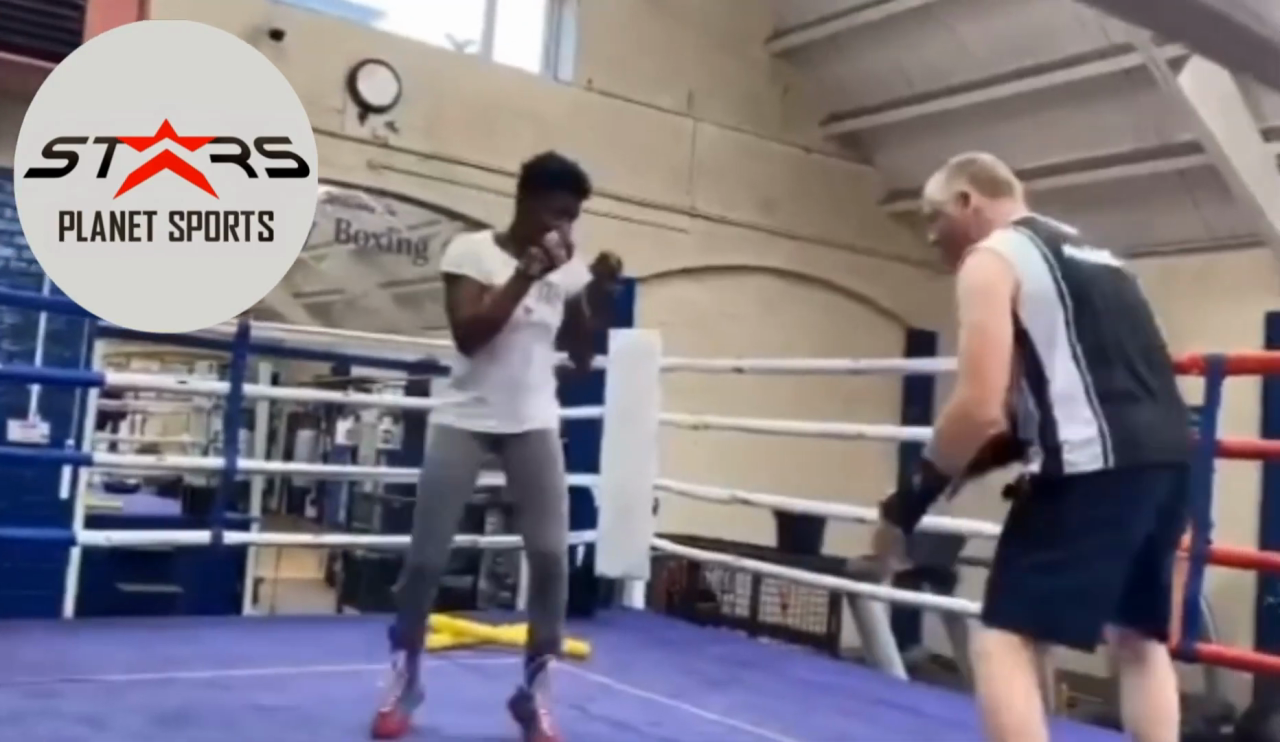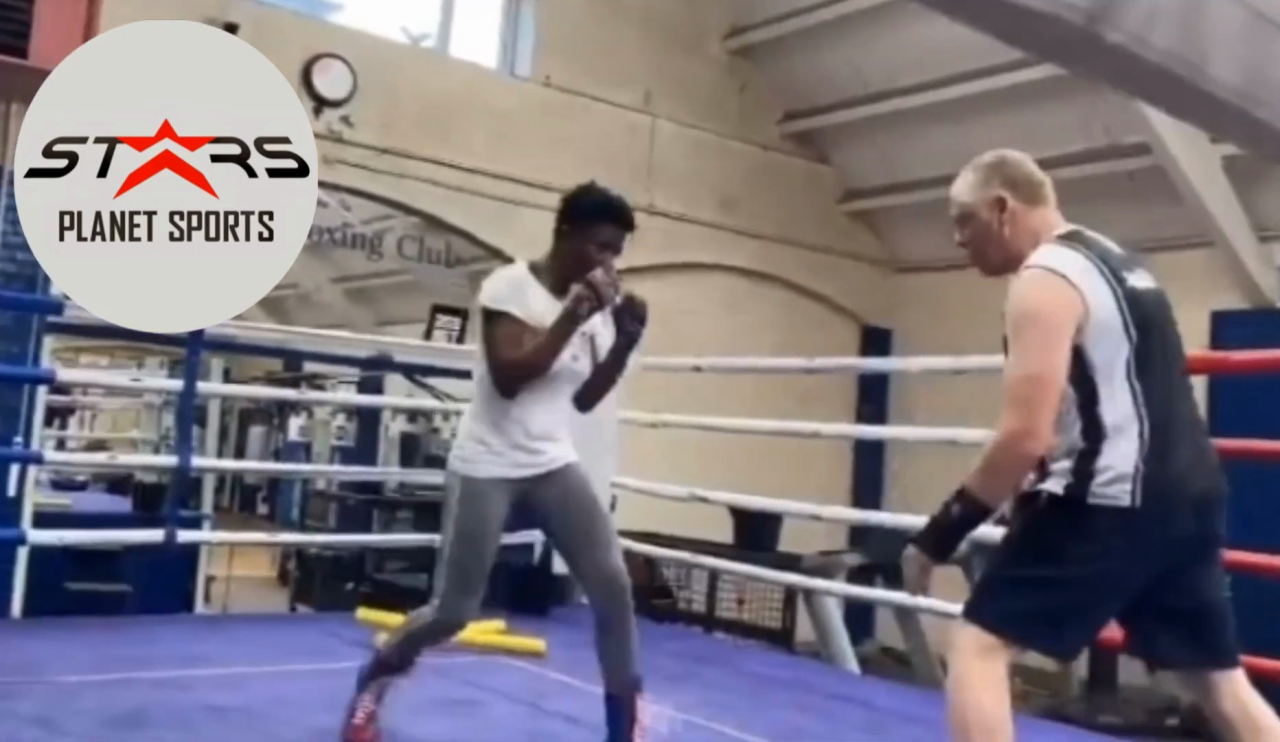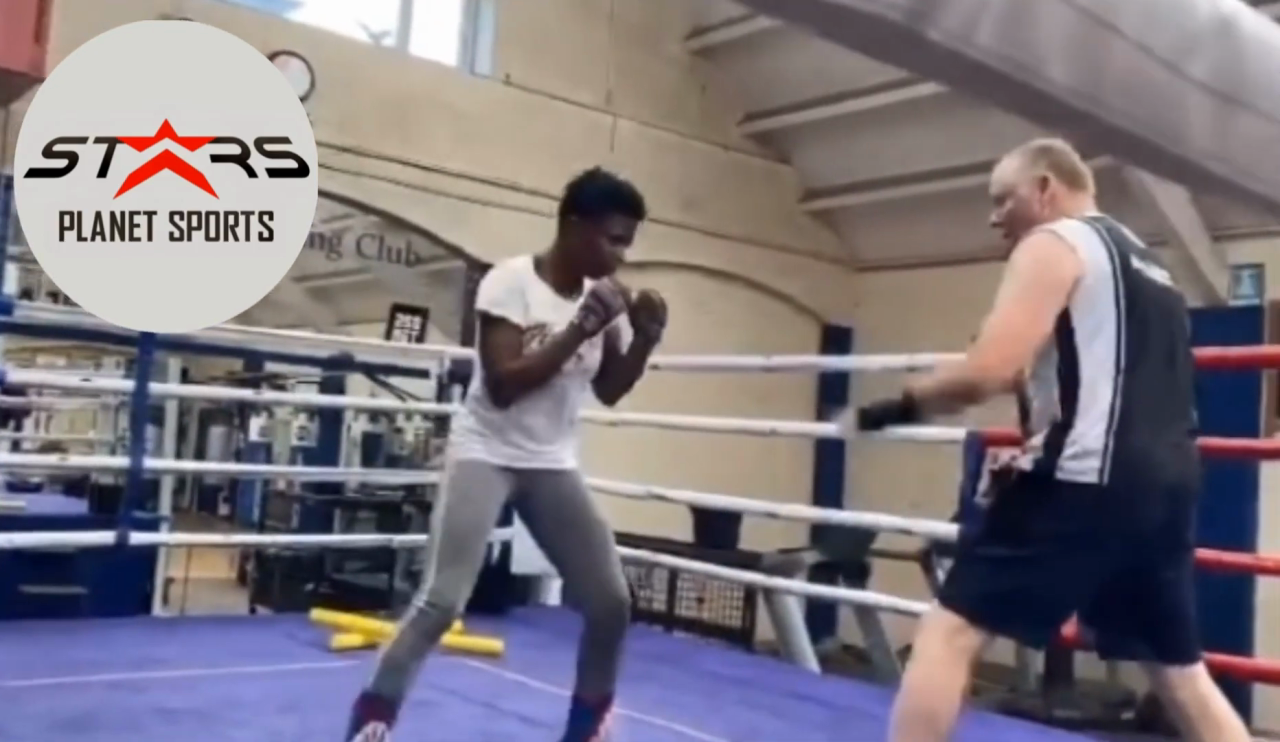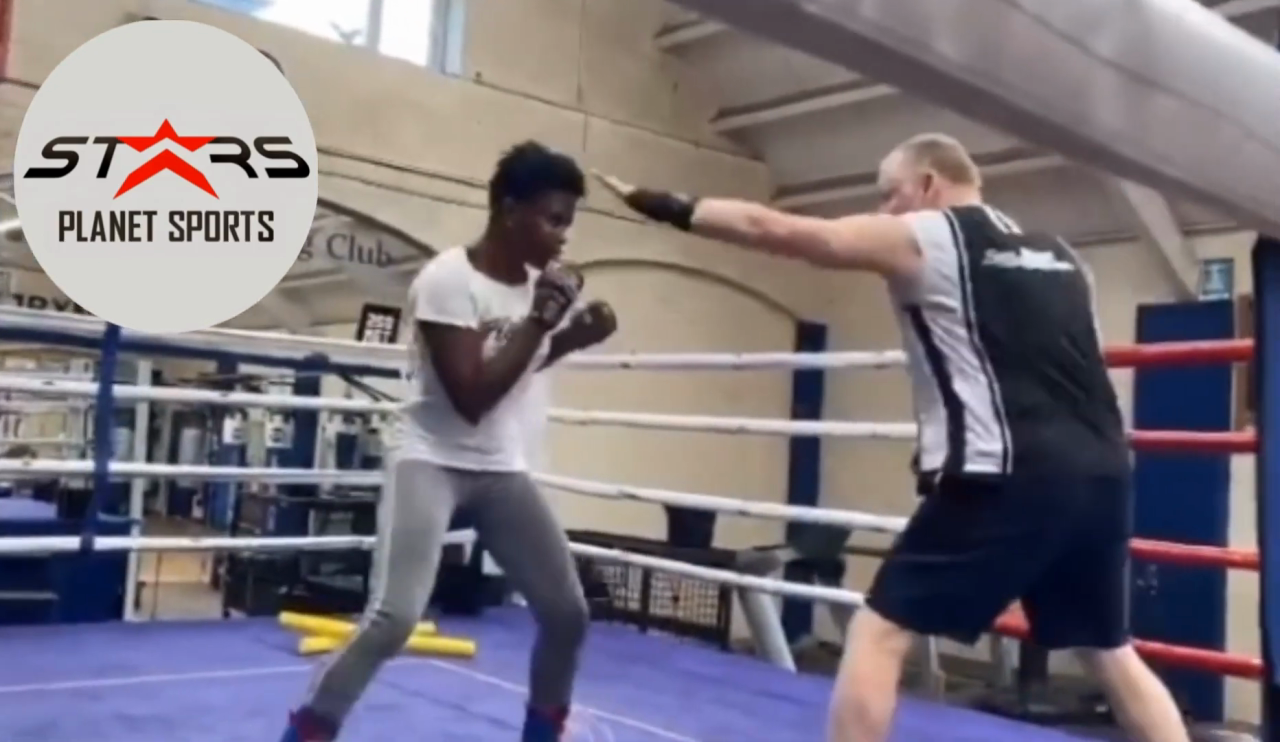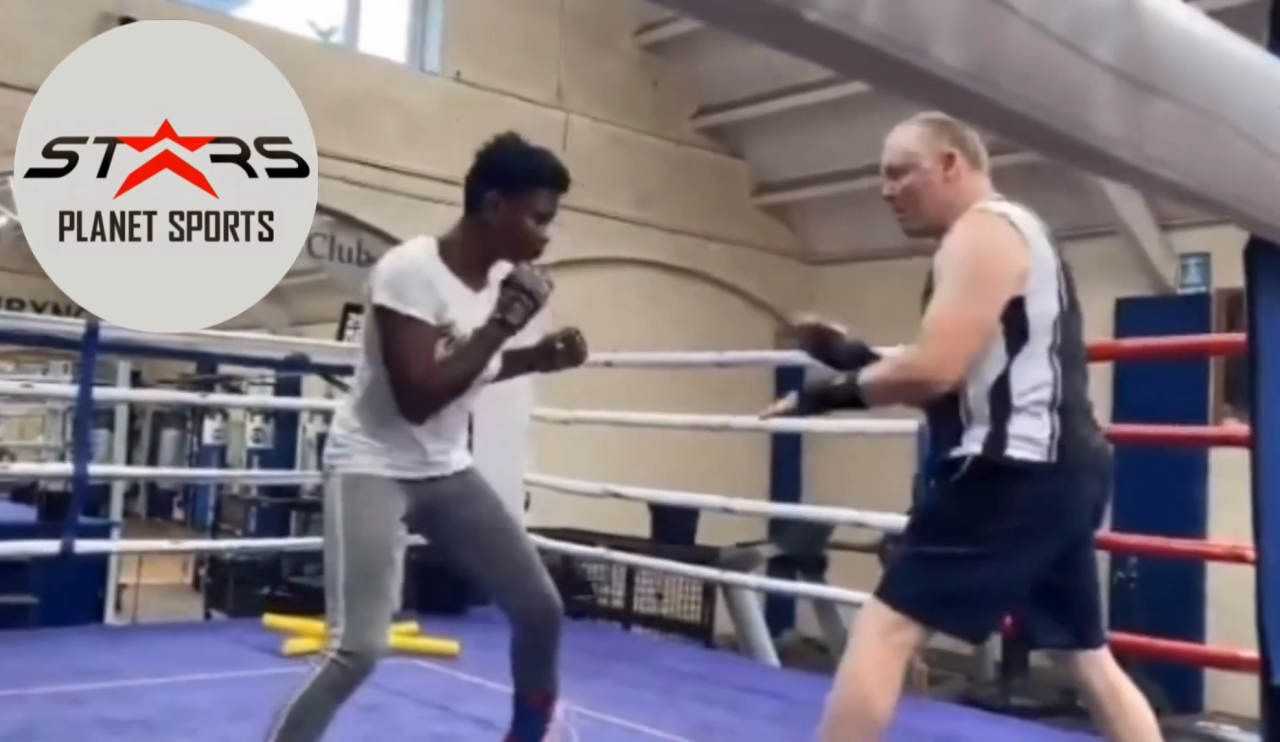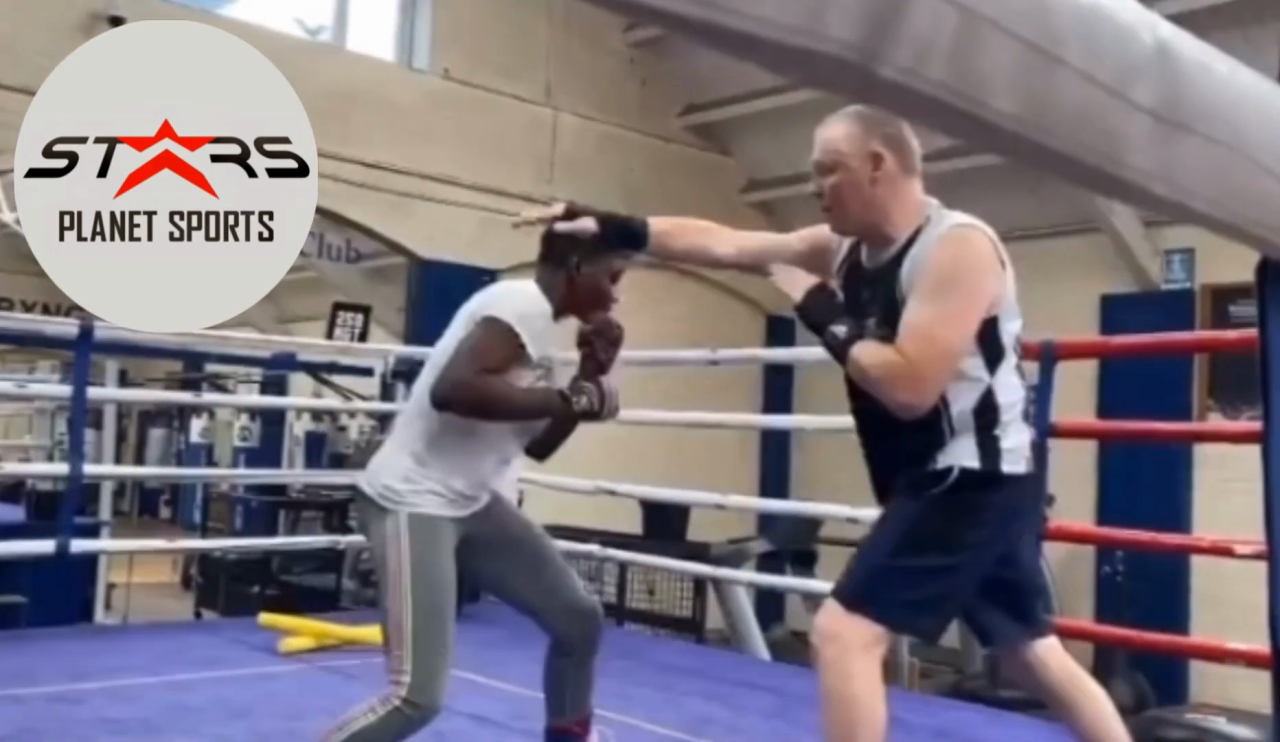
dt=0.3s
person 1, frame 1
left shoulder: (991, 260)
right shoulder: (1092, 256)
left elbow: (975, 404)
left wrist: (909, 502)
right wrist: (999, 444)
left hip: (1092, 468)
right hip: (1165, 461)
left knee: (1001, 644)
right knee: (1138, 640)
person 1, frame 2
left shoulder: (1045, 279)
right shoulder: (1119, 267)
left elbow: (1023, 435)
left wrist: (940, 530)
right wrist: (1039, 492)
left hip: (1114, 500)
right hip: (1190, 494)
left knee: (976, 647)
right knee: (1222, 684)
person 1, frame 3
left shoulder: (1053, 245)
right shoulder: (1150, 266)
left elbow: (983, 371)
left wrist: (900, 405)
right wrist: (1036, 450)
left hip: (1086, 483)
right hip: (1166, 488)
left knee: (947, 632)
right knee: (1180, 675)
person 1, frame 4
left shoulder: (916, 236)
right shoulder: (1056, 253)
left elbow: (766, 227)
left wrist: (662, 205)
left hip: (1009, 480)
right hip: (1097, 473)
left knee: (878, 635)
right knee: (1111, 655)
person 1, frame 5
left shoulder: (984, 233)
right shoulder: (1007, 239)
left elbow: (931, 370)
left wrist: (843, 390)
right wrist: (852, 358)
left hip: (1017, 470)
right hip: (1066, 470)
left knee: (884, 630)
right knee: (1087, 658)
person 1, frame 6
left shoulder: (959, 244)
right shoulder: (847, 248)
left elbow: (912, 388)
right elbow: (719, 245)
left wrist: (832, 318)
right wrist: (611, 226)
left hip: (976, 480)
right hip: (968, 485)
left knee: (846, 634)
right knee: (1033, 653)
person 2, frame 1
left shoulder: (566, 266)
right shoulder: (469, 251)
left elbow: (580, 352)
right elbow: (469, 337)
left wrist: (600, 292)
right wrist: (529, 272)
left hip: (532, 423)
right hip: (462, 421)
left knee: (549, 552)
right knee: (426, 557)
left ankle: (534, 689)
right ankle: (404, 673)
person 2, frame 2
left shoulder: (590, 305)
right shoulder: (509, 286)
right elbow: (509, 375)
left wrist: (626, 343)
right wrist: (574, 316)
left hip: (554, 464)
right hip: (486, 465)
left knee: (613, 588)
right knee: (454, 610)
right ankle: (375, 682)
person 2, frame 3
left shoulder: (602, 297)
right shoulder: (509, 282)
left elbow: (611, 391)
right elbow: (502, 386)
left wrist: (645, 338)
right wrist: (580, 328)
left hip: (553, 465)
right hip: (485, 455)
left knee: (611, 601)
right knee: (443, 599)
person 2, frame 4
left shoulder: (535, 277)
right shoulder: (447, 279)
right elbow: (472, 397)
left wrist: (573, 334)
right wrist: (539, 318)
left hip: (501, 468)
right hip: (429, 460)
left knee: (568, 615)
right knee: (396, 615)
person 2, frame 5
left shoulder: (500, 277)
right shoulder: (408, 269)
right elbow: (418, 397)
left wrist: (538, 357)
right wrist: (505, 320)
left hip: (447, 471)
right hip: (371, 468)
left knee: (541, 610)
right knee: (359, 647)
person 2, frame 6
left shoulder: (534, 317)
right shoulder: (522, 301)
left elbow: (537, 445)
right elbow: (451, 388)
left wrist: (588, 374)
right wrist: (569, 399)
left hip: (469, 502)
right hip: (410, 502)
left knee: (580, 619)
right knee: (417, 696)
